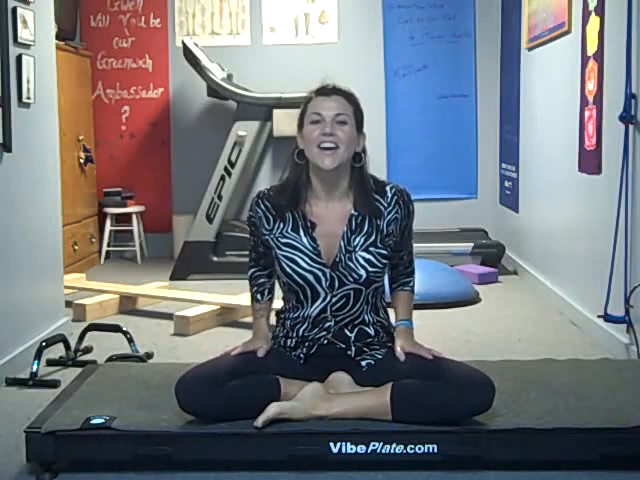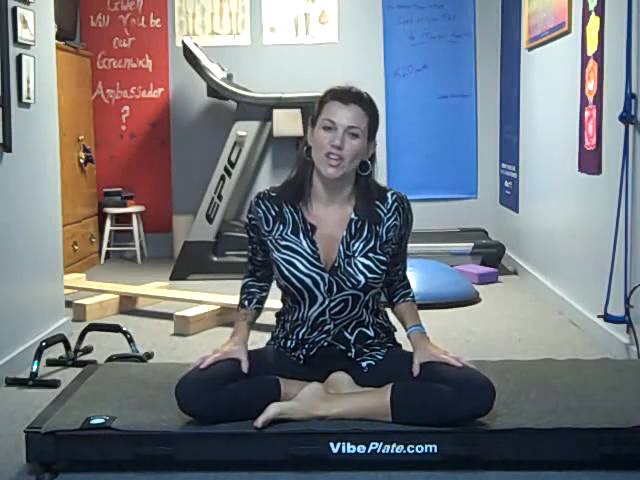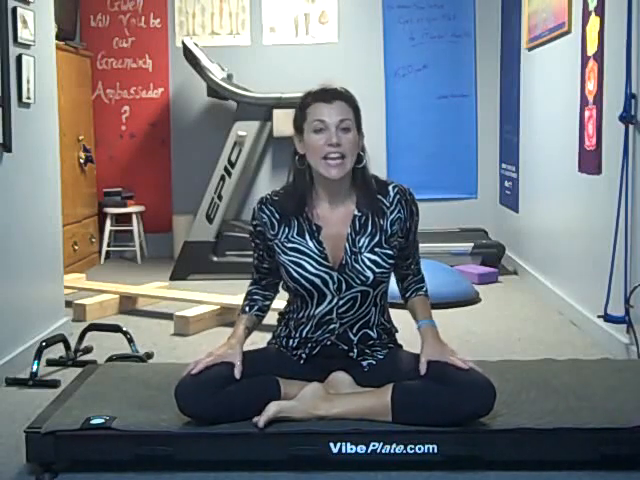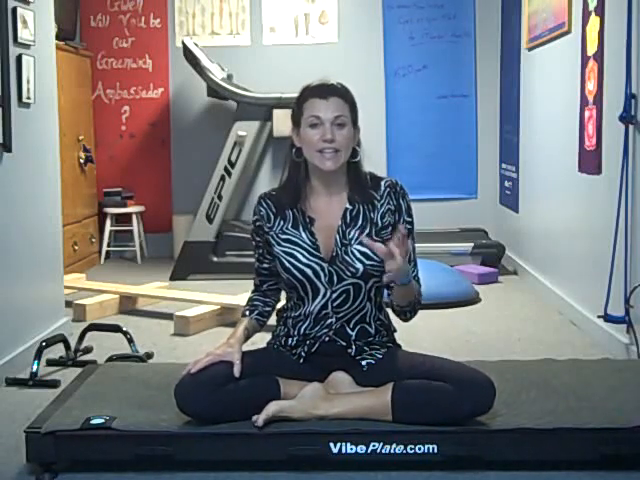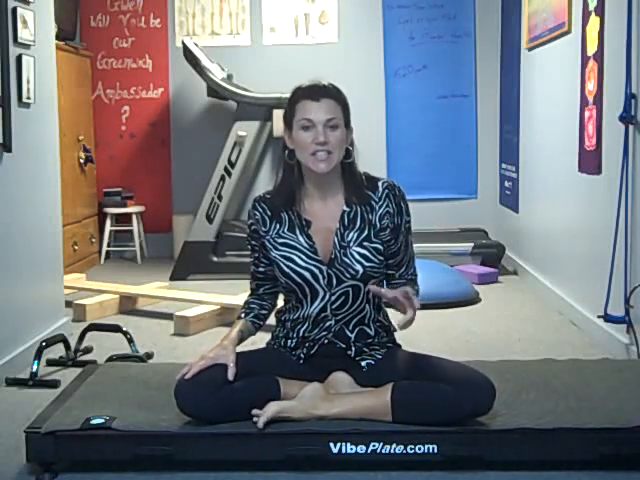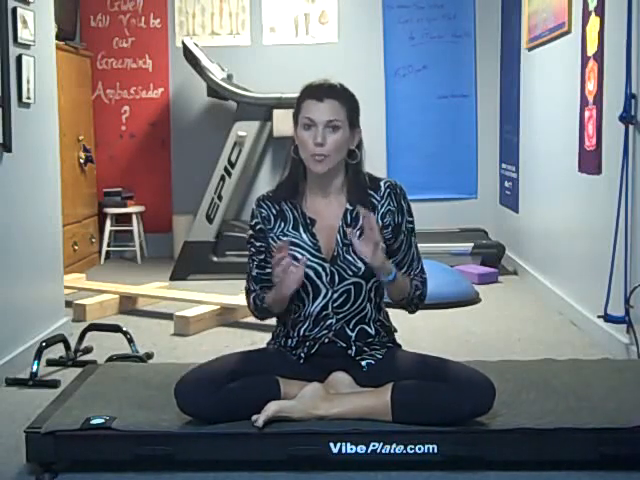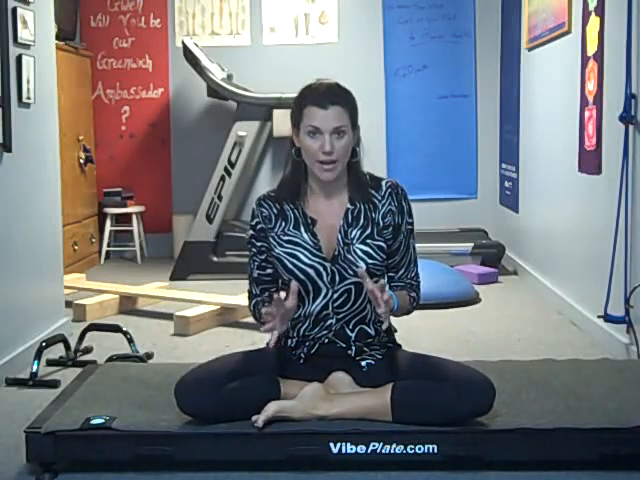
dt=0.7s
person 1, frame 1
left shoulder: (392, 203)
right shoulder: (268, 207)
left wrist: (403, 330)
right wrist: (260, 330)
left hip: (370, 354)
right hip: (294, 354)
left knee: (476, 391)
right knee: (192, 391)
left ankle: (321, 404)
right ankle: (339, 391)
person 1, frame 2
left shoulder: (391, 209)
right shoulder: (269, 208)
right elbow: (257, 278)
left wrist: (419, 337)
right wrist: (239, 337)
left hip: (370, 355)
right hip: (294, 354)
left knee: (477, 394)
right knee: (192, 393)
left ankle: (320, 405)
right ankle: (338, 391)
person 1, frame 3
left shoulder: (395, 202)
right shoulder: (272, 211)
left elbow: (410, 276)
left wrist: (429, 333)
right wrist: (236, 339)
left hip: (372, 355)
right hip: (295, 354)
left knee: (478, 394)
right knee: (192, 394)
left ankle: (319, 405)
right ankle: (337, 391)
person 1, frame 4
left shoulder: (387, 197)
right shoulder: (272, 208)
left elbow: (407, 309)
left wrist: (398, 271)
right wrist: (236, 339)
left hip: (370, 355)
right hip: (295, 354)
left knee: (478, 391)
right knee: (192, 393)
left ankle: (320, 404)
right ankle: (337, 391)
person 1, frame 5
left shoulder: (384, 198)
right shoulder: (267, 210)
left elbow: (405, 280)
left wrist: (403, 298)
right wrist: (229, 341)
left hip: (370, 355)
right hip: (294, 355)
left knee: (477, 392)
right knee: (192, 393)
left ankle: (319, 405)
right ankle: (338, 390)
person 1, frame 6
left shoulder: (386, 198)
right shoulder: (270, 208)
left elbow: (414, 297)
right elbow: (258, 304)
left wrist: (384, 267)
right wrist: (280, 293)
left hip: (371, 355)
right hip: (295, 355)
left knee: (477, 392)
right knee: (191, 392)
left ankle: (318, 405)
right ankle: (338, 391)
person 1, frame 7
left shoulder: (388, 198)
right shoulder: (270, 209)
left elbow: (410, 293)
right elbow: (259, 298)
left wrist: (388, 301)
right wrist: (276, 315)
left hip: (371, 356)
right hip: (295, 356)
left knee: (477, 392)
right knee: (192, 392)
left ankle: (318, 405)
right ankle: (337, 391)
